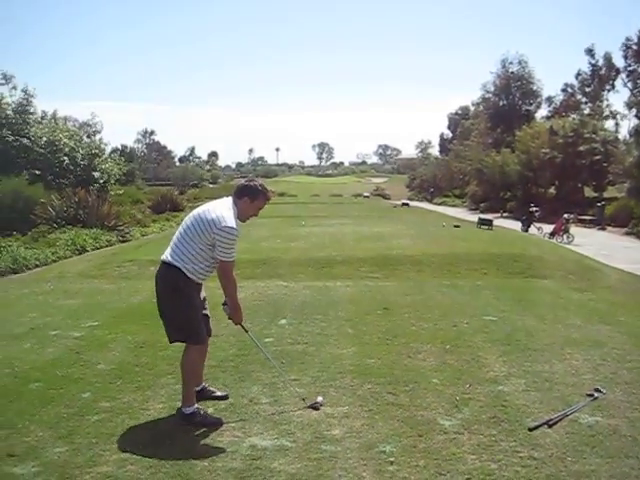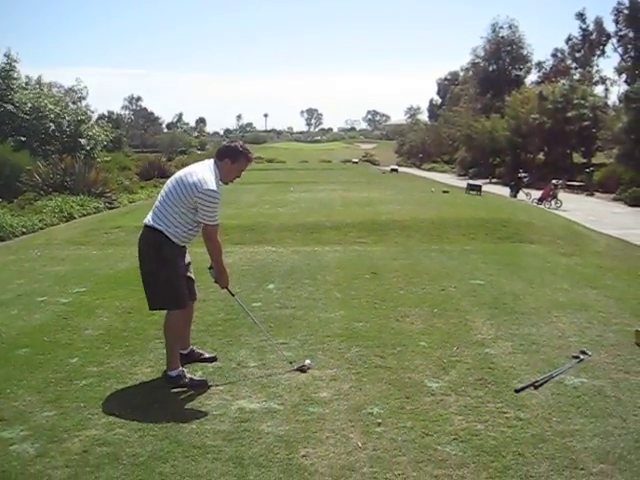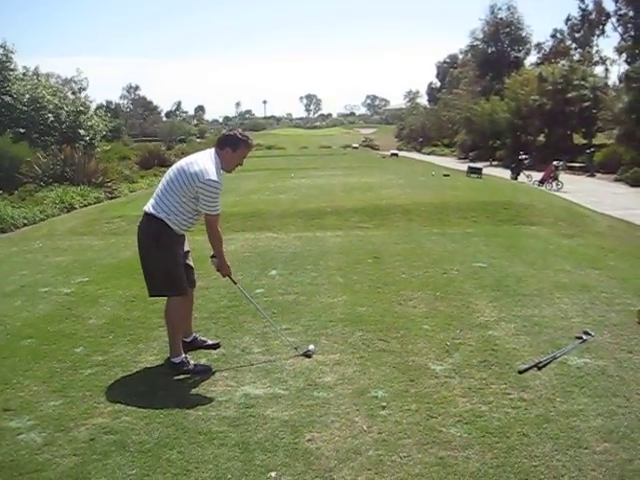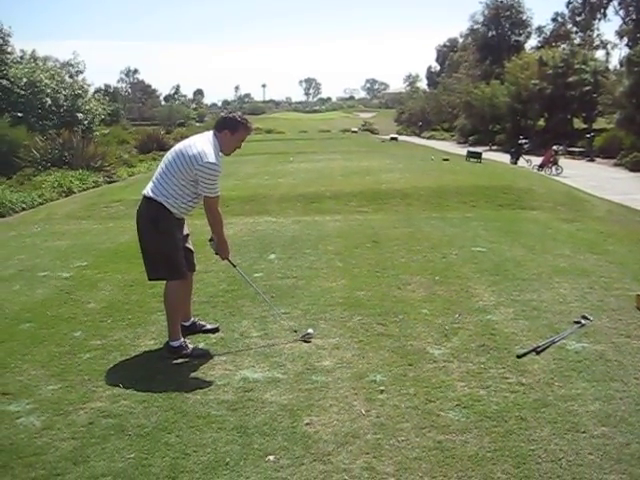
dt=1s
person 1, frame 1
left shoulder: (219, 207)
right shoulder: (227, 225)
left elbow: (220, 267)
right elbow: (226, 273)
left wrist: (230, 301)
right wrist: (235, 306)
left hip: (184, 276)
right hip: (177, 279)
left knee: (202, 333)
right knee: (195, 340)
left ankle: (197, 387)
right ankle: (189, 408)
person 1, frame 2
left shoulder: (202, 170)
right shoulder: (208, 188)
left elbow: (206, 231)
right elbow: (211, 237)
left wrist: (215, 264)
right wrist: (220, 269)
left hip: (168, 241)
right hip: (160, 244)
left knee: (188, 298)
right knee: (177, 305)
left ankle: (185, 349)
right ankle: (173, 371)
person 1, frame 3
left shoulder: (204, 159)
right shoulder: (210, 178)
left elbow: (209, 223)
right elbow: (212, 227)
left wrist: (217, 254)
right wrist: (222, 260)
left hip: (168, 228)
right hip: (159, 231)
left knee: (187, 285)
right knee: (177, 292)
left ankle: (188, 337)
right ankle: (176, 357)
person 1, frame 4
left shoulder: (202, 142)
right shoulder: (209, 160)
left elbow: (208, 205)
right elbow: (212, 208)
left wrist: (215, 235)
right wrist: (221, 241)
left hip: (167, 212)
right hip: (159, 215)
left knee: (187, 269)
right knee: (176, 276)
left ankle: (186, 321)
right ankle: (175, 342)
